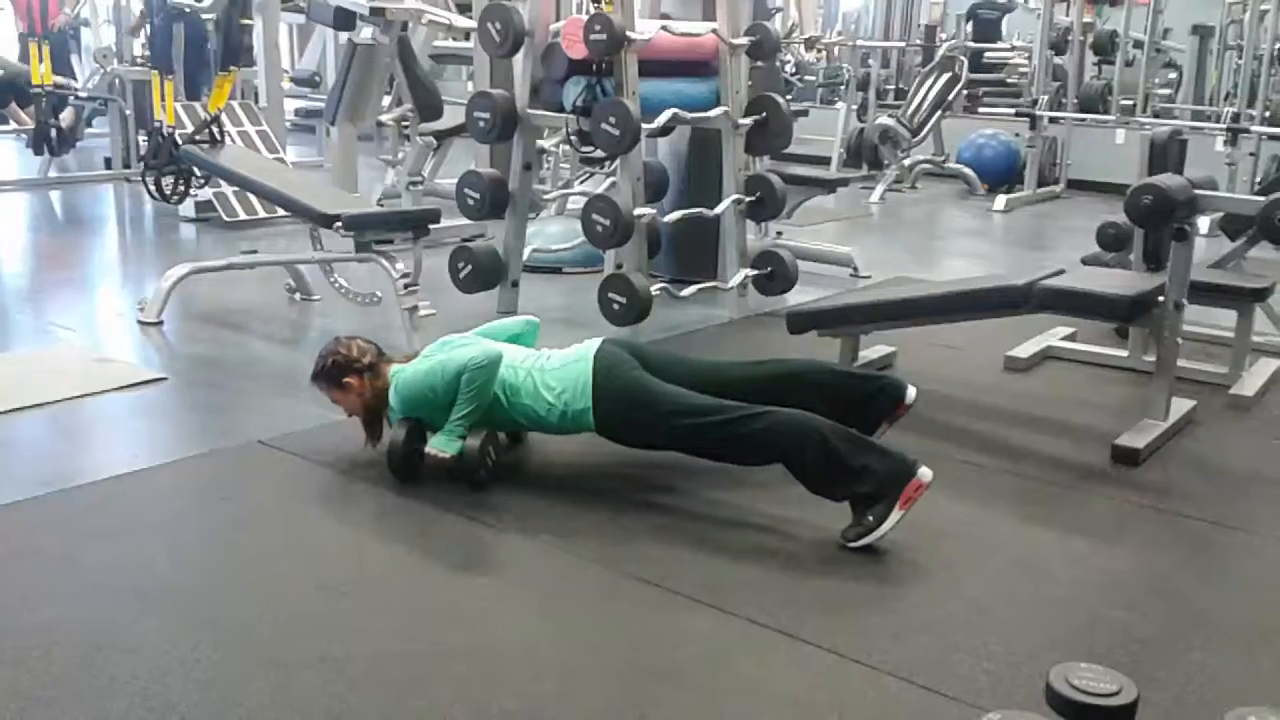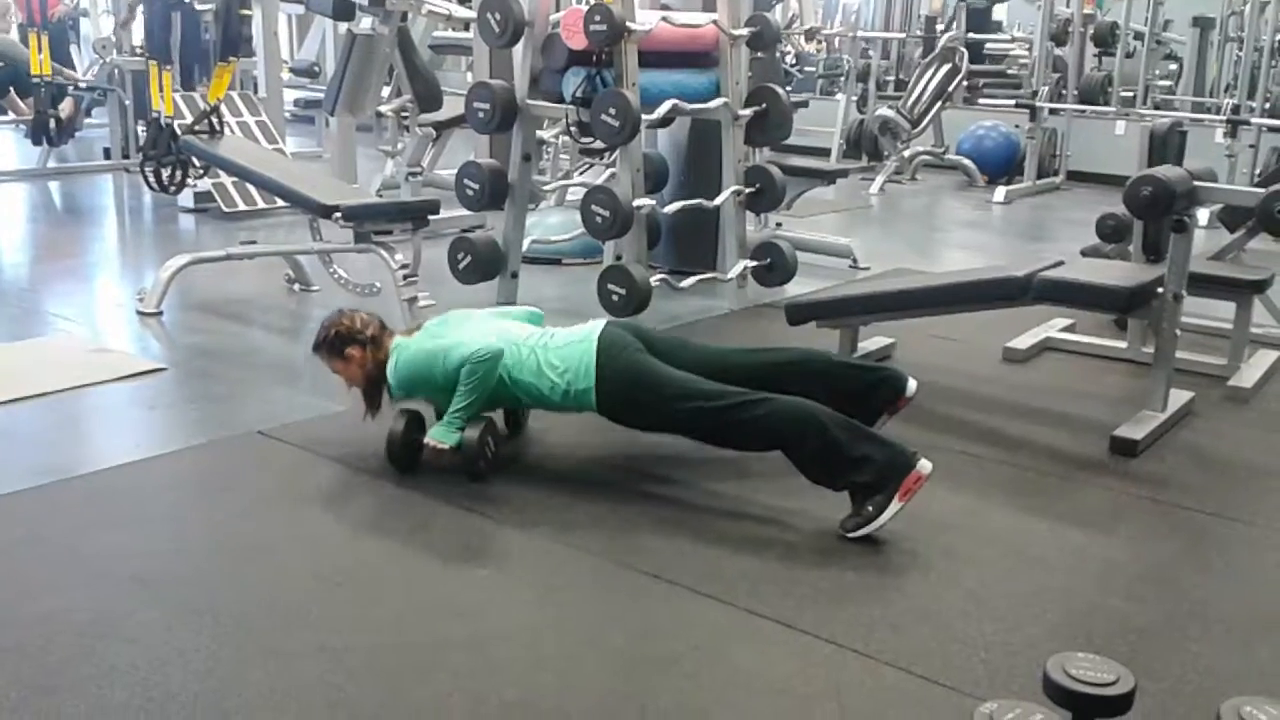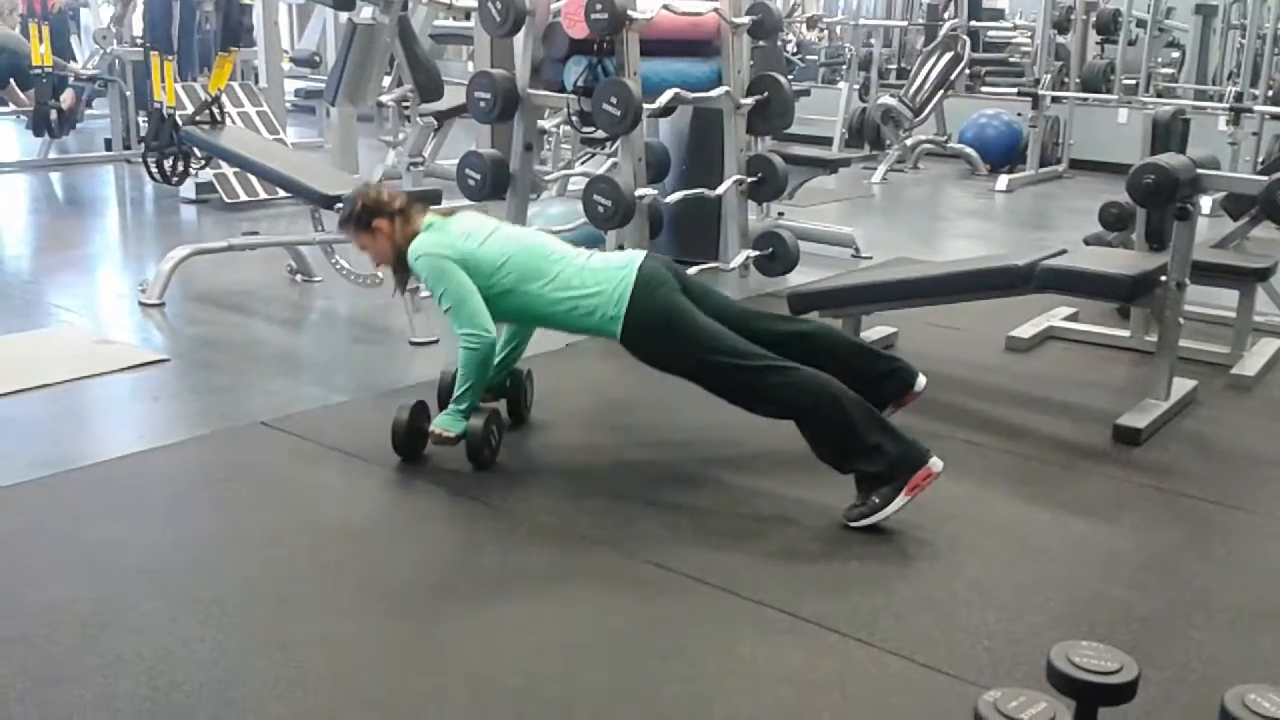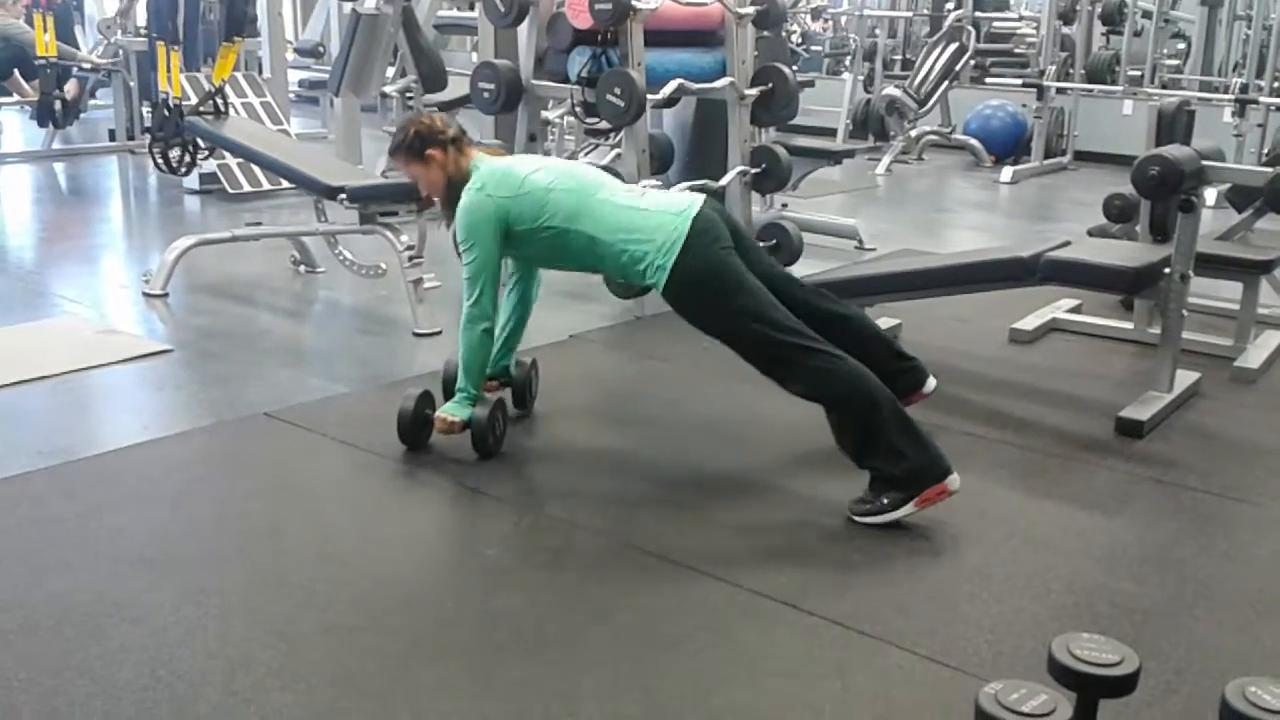
dt=0.5s
person 1, frame 1
left shoulder: (406, 390)
right shoulder: (431, 354)
left elbow: (484, 359)
right elbow: (525, 323)
left wrist: (453, 433)
left hip: (598, 395)
right hip: (601, 356)
left knee: (735, 425)
right knee: (741, 382)
left ankle: (886, 478)
right ankle: (880, 395)
person 1, frame 2
left shoulder: (403, 363)
right shoulder: (434, 326)
left elbow: (486, 354)
left wrist: (451, 425)
right wrist: (490, 399)
left hip: (603, 376)
right hip: (605, 337)
left knee: (739, 411)
right knee: (747, 368)
left ankle: (884, 470)
right ankle: (880, 387)
person 1, frame 3
left shoulder: (427, 252)
right shoulder: (460, 221)
left elbow: (480, 336)
left wrist: (459, 412)
right wrist: (497, 380)
left hip: (630, 309)
right hip: (641, 270)
left knee: (763, 376)
right knee: (769, 331)
left ankle: (896, 465)
right ankle: (892, 379)
person 1, frame 4
left shoulder: (478, 203)
right shoulder: (514, 167)
left elbow: (478, 309)
right elbow: (524, 274)
left wrist: (465, 399)
right wrist: (497, 366)
left hip: (681, 256)
right hip: (697, 214)
left knee: (799, 353)
right knee: (802, 304)
left ankle: (915, 473)
right ankle: (904, 377)
